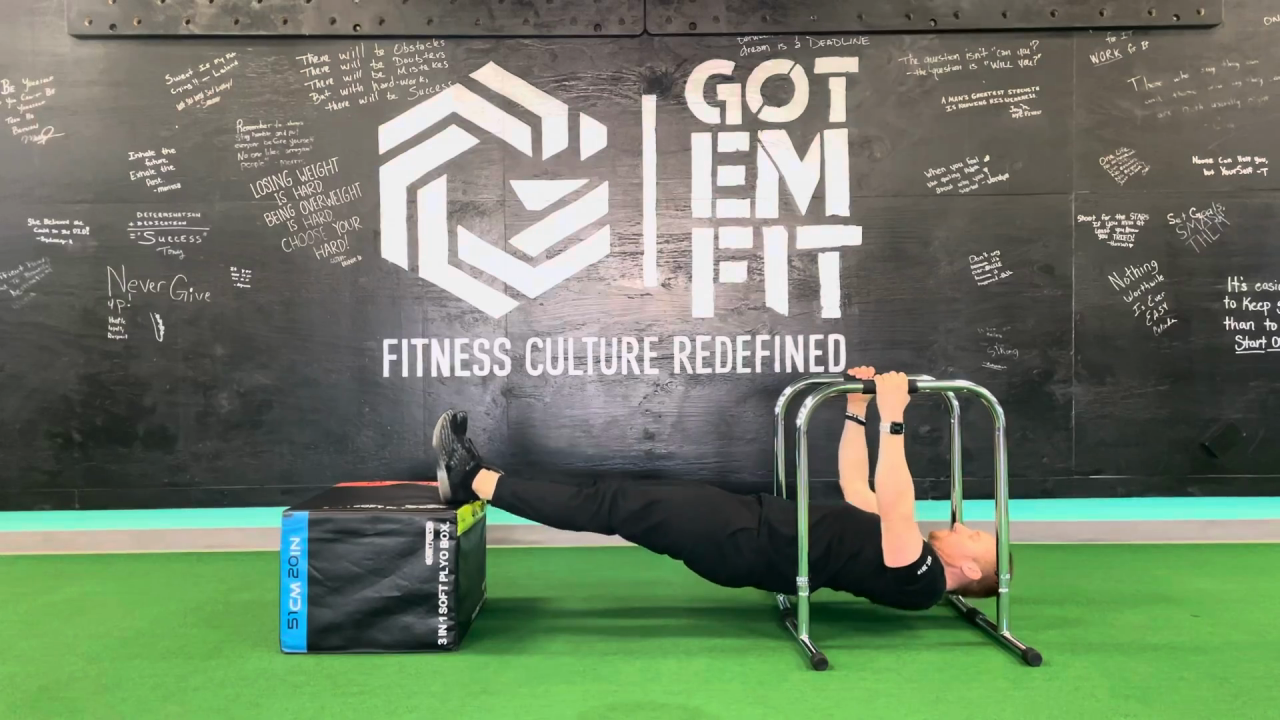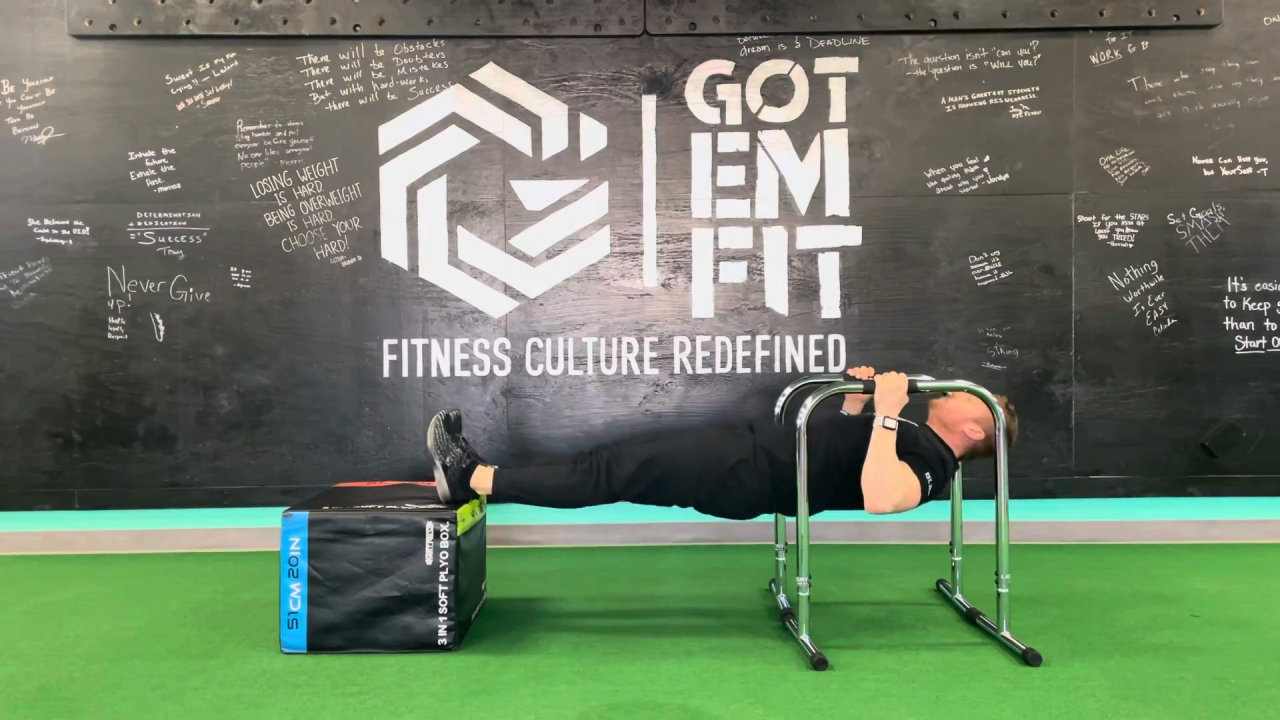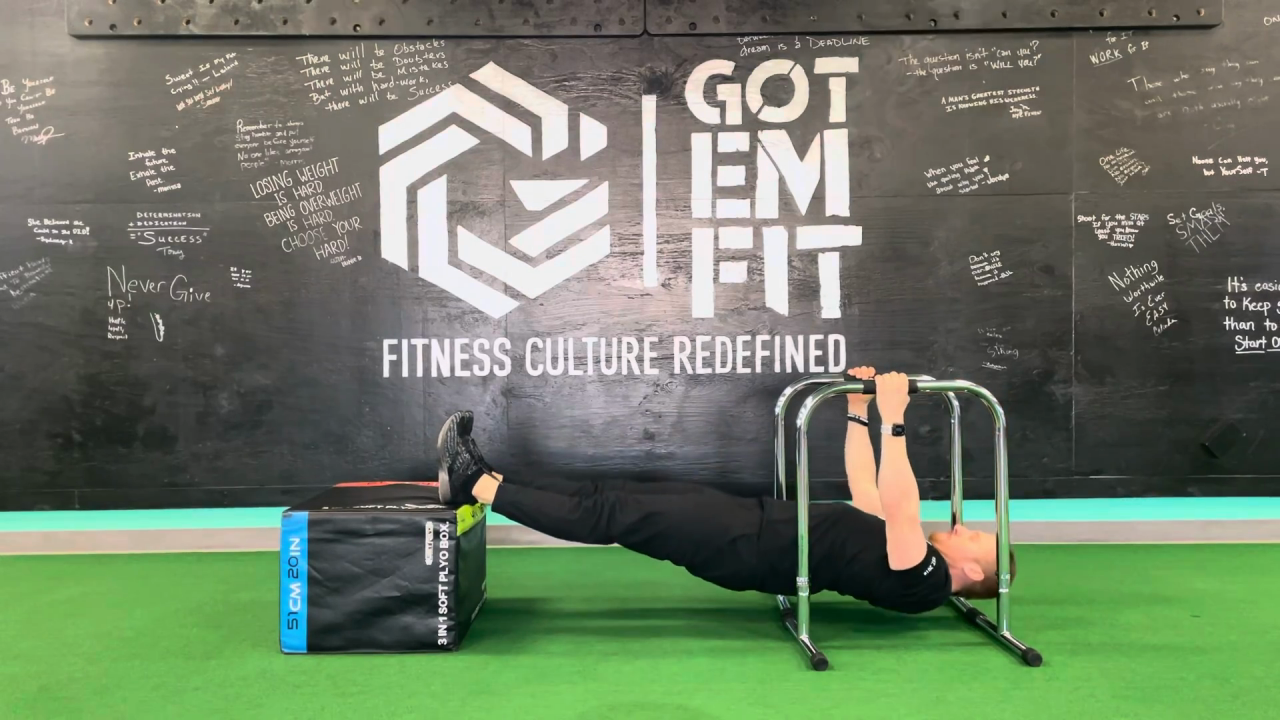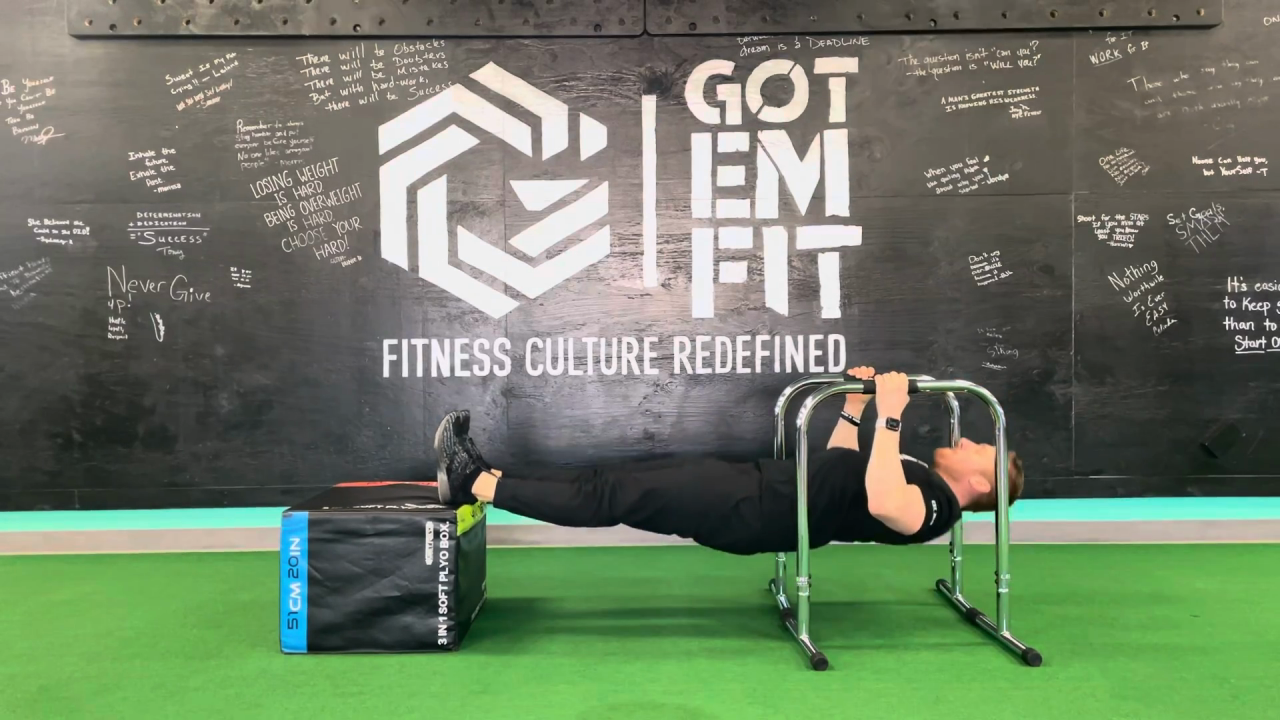
dt=1s
person 1, frame 1
left shoulder: (918, 578)
right shoulder: (912, 552)
left elbow: (894, 506)
right elbow: (857, 490)
left wrist: (894, 420)
right wrist: (858, 410)
left hip: (746, 543)
right hip: (751, 518)
left knee: (610, 508)
right knee: (614, 496)
left ankle: (474, 480)
right ankle: (476, 476)
person 1, frame 2
left shoulder: (930, 464)
right shoulder: (918, 446)
left elbow: (877, 497)
left wrist: (886, 412)
right wrist: (858, 400)
left hip: (748, 474)
right hip: (750, 450)
left knee: (607, 476)
right knee: (612, 463)
left ankle: (472, 478)
right ankle: (477, 472)
person 1, frame 3
left shoulder: (921, 583)
right shoulder: (914, 558)
left elbow: (901, 509)
right elbow: (865, 486)
left wrist: (893, 420)
right wrist: (859, 412)
left hip: (747, 547)
right hip: (751, 520)
left knee: (606, 517)
right knee: (610, 497)
left ankle: (475, 483)
right ankle: (481, 478)
person 1, frame 4
left shoulder: (931, 507)
right shoulder: (920, 482)
left elbow: (878, 501)
left wrist: (889, 415)
right wrist: (854, 405)
left hip: (750, 511)
right hip: (752, 484)
left knee: (609, 500)
right knee: (610, 481)
left ankle: (475, 483)
right ankle: (480, 476)
